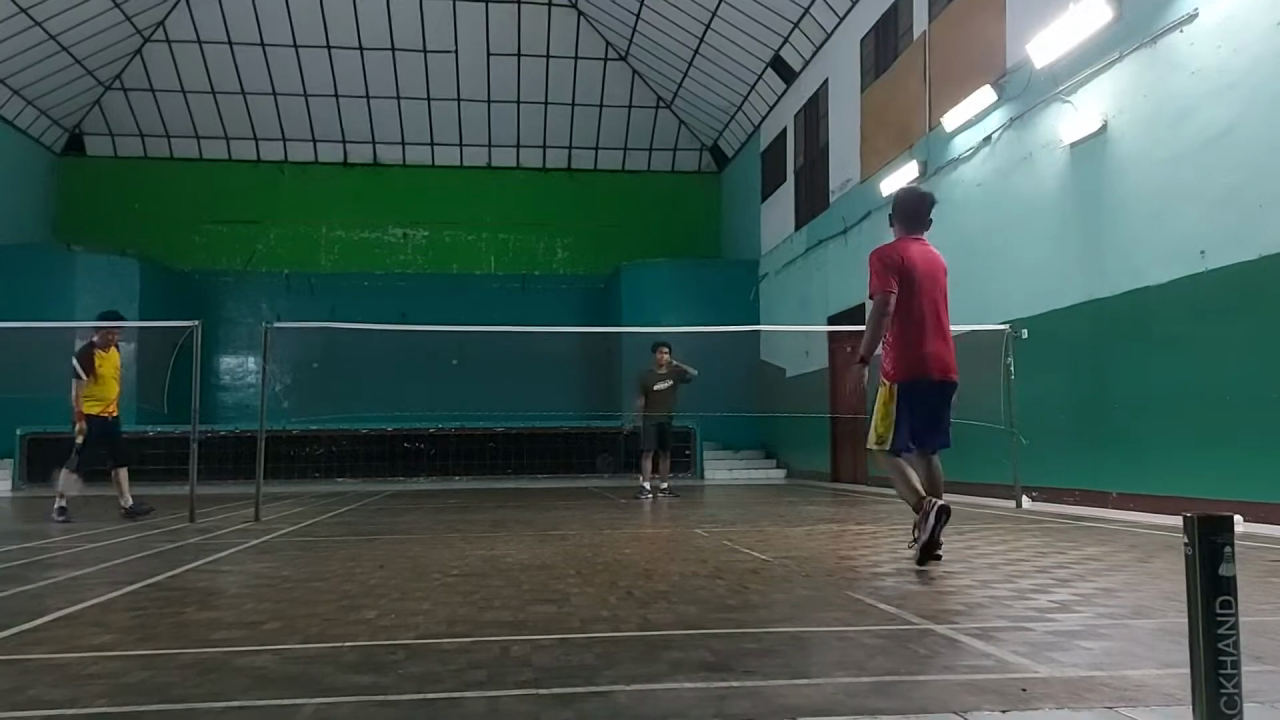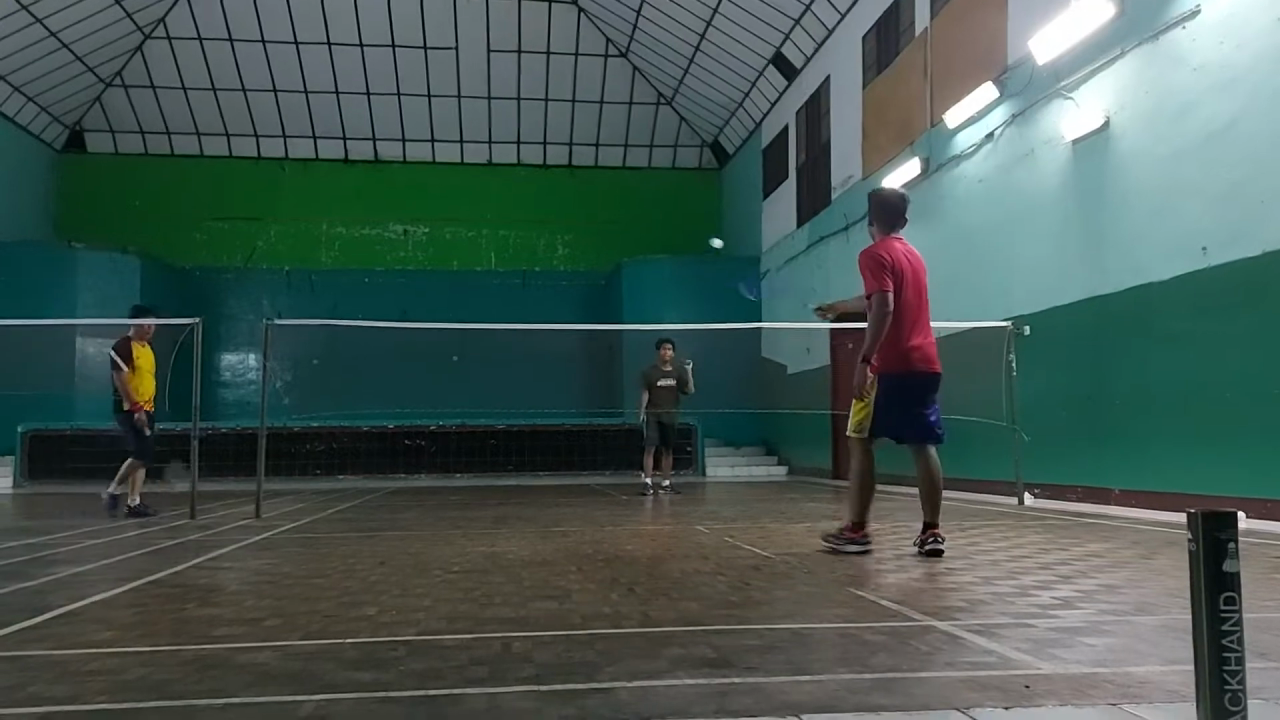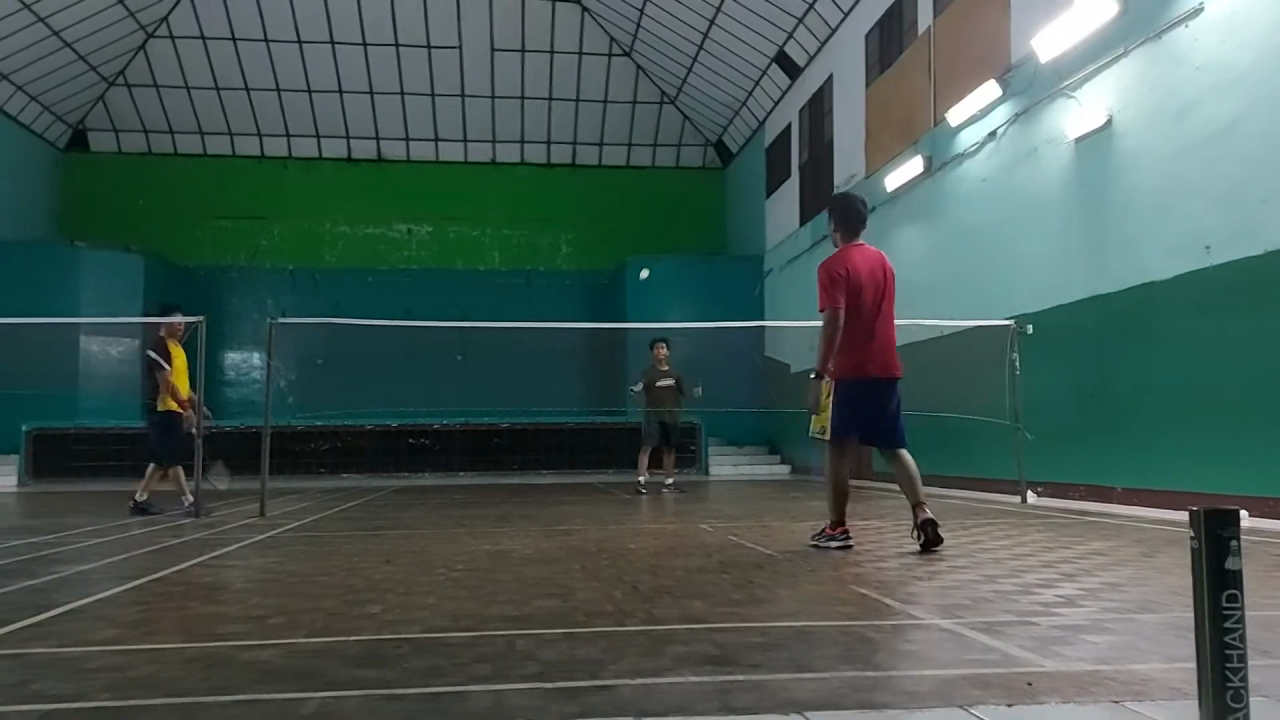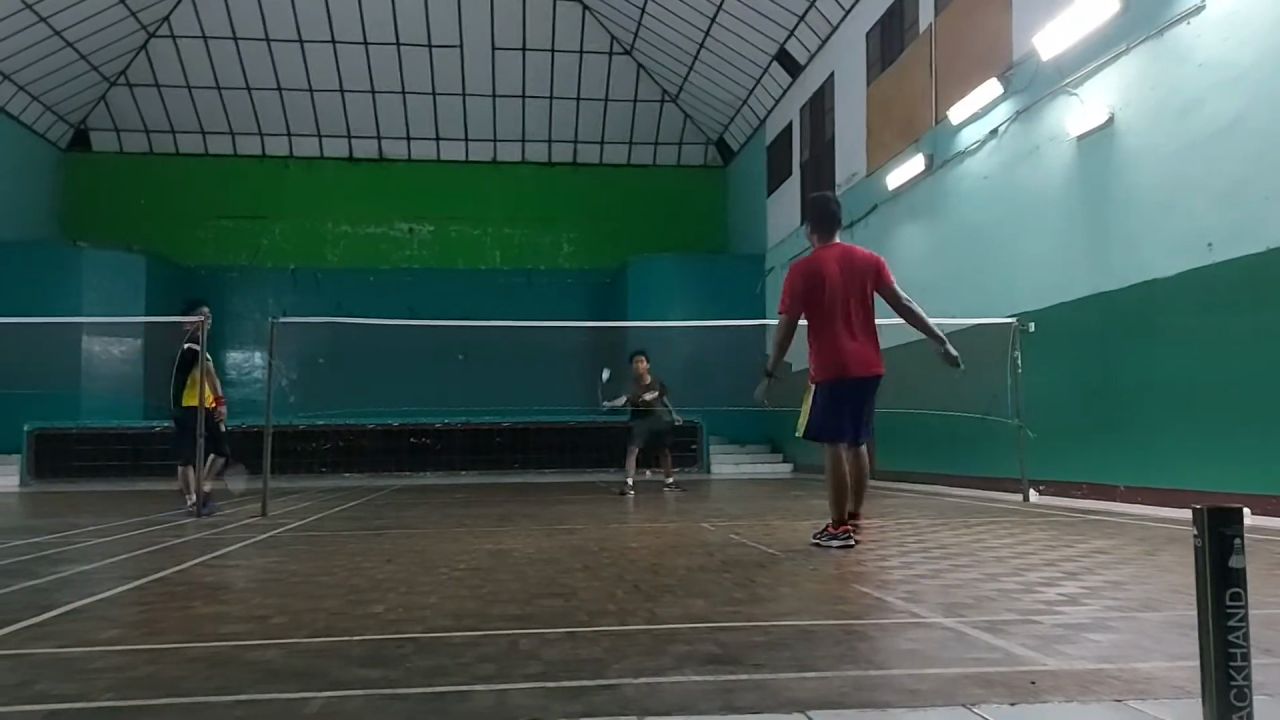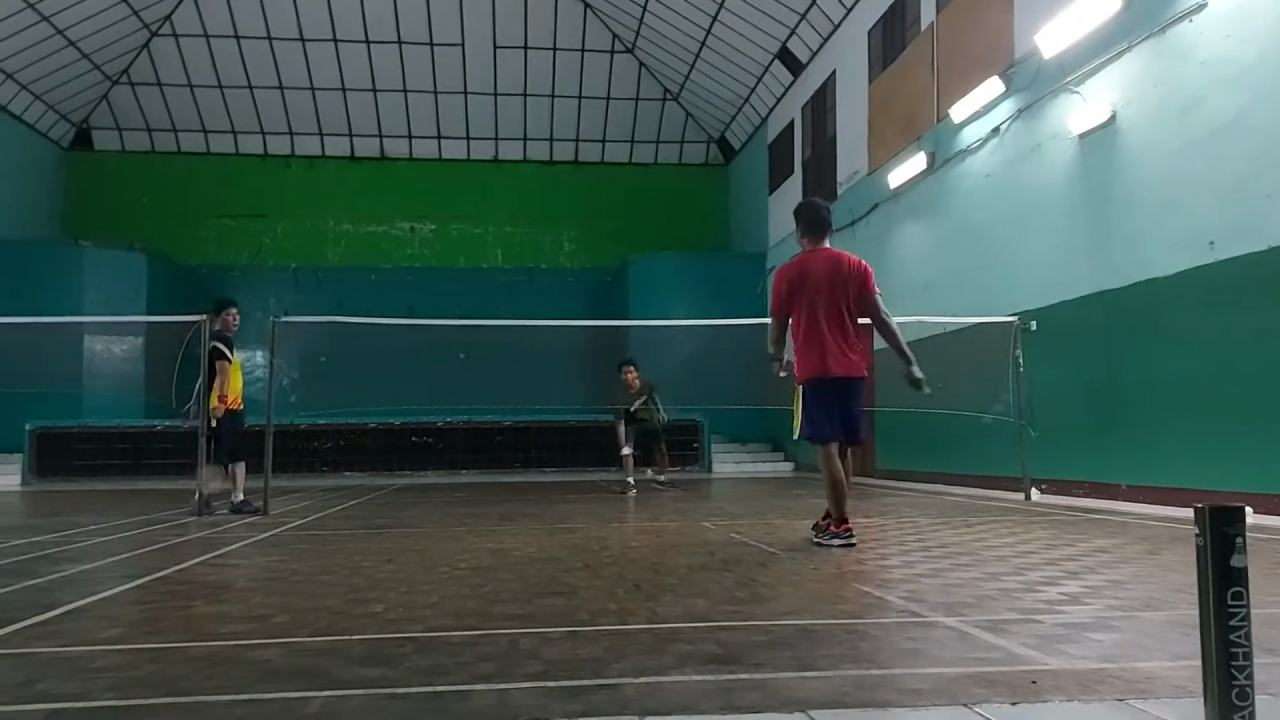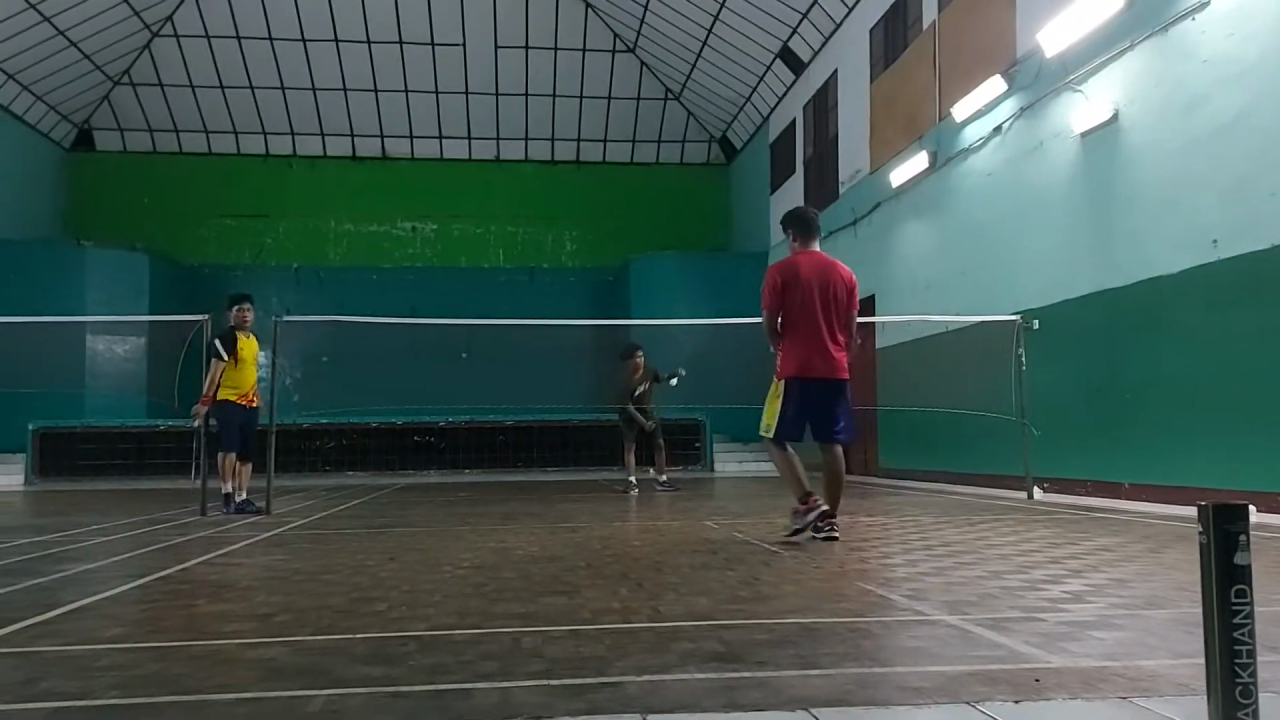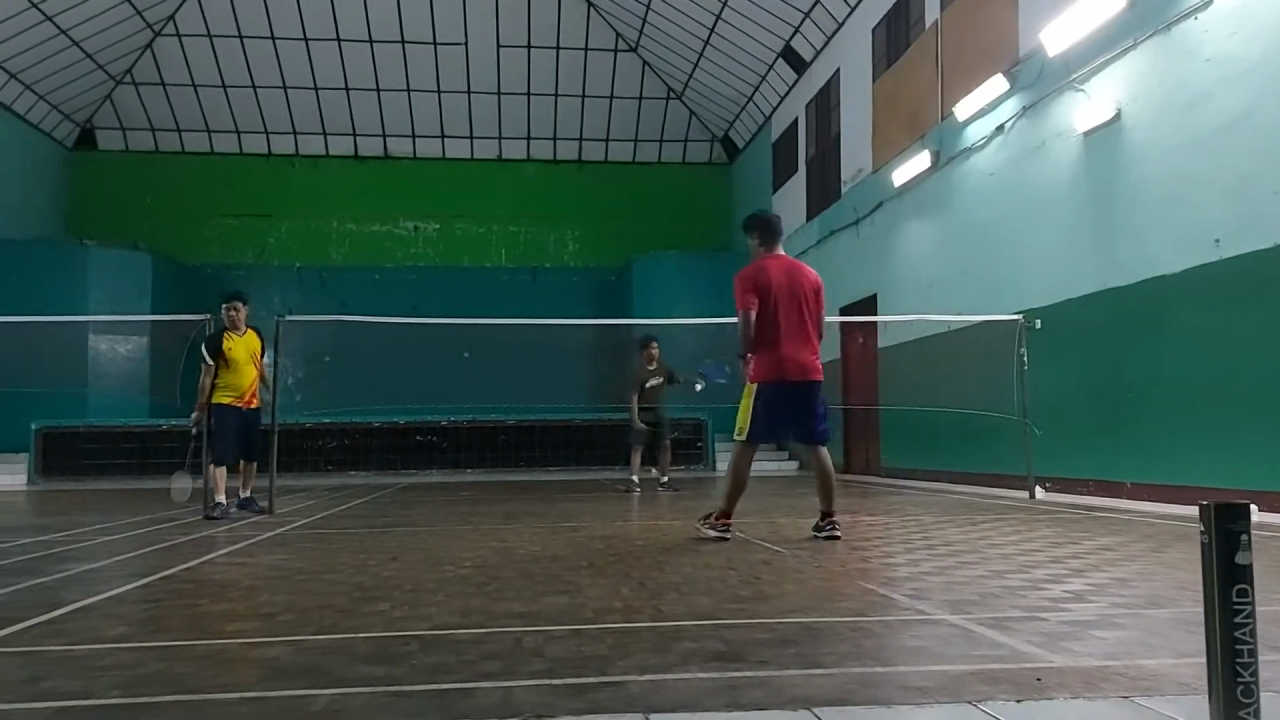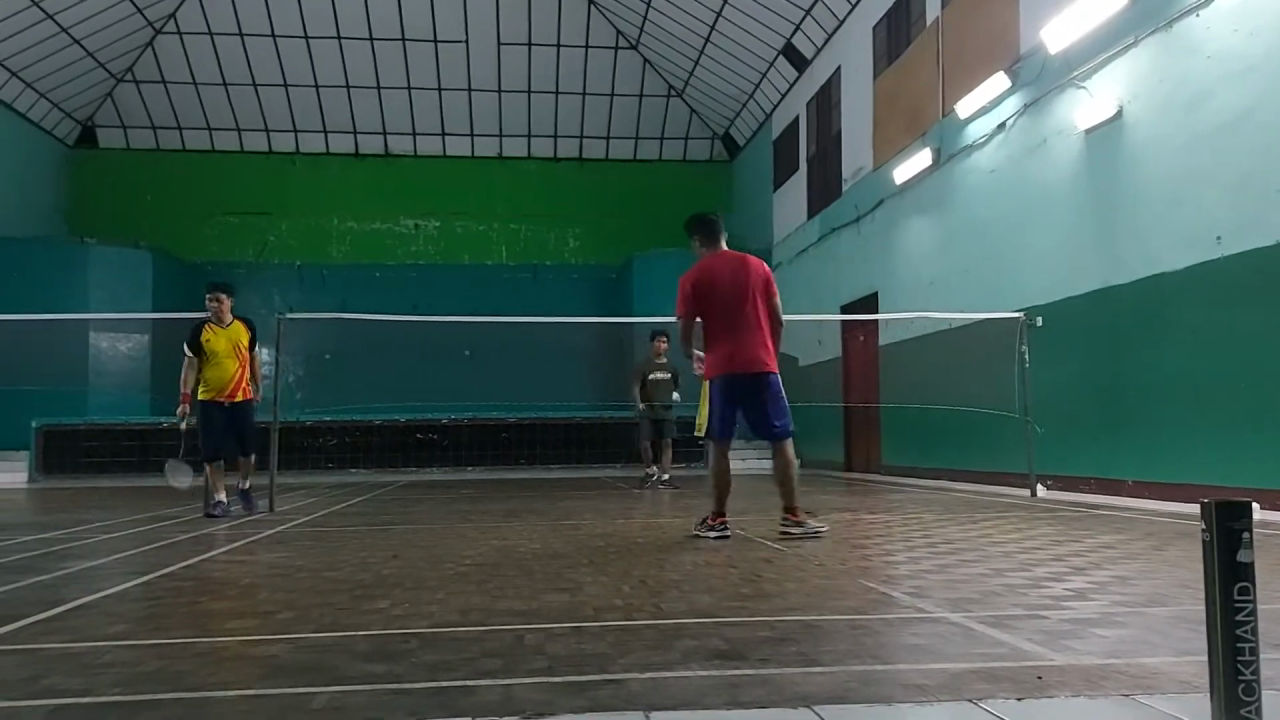
dt=0.3s
person 1, frame 1
left shoulder: (886, 255)
right shoulder: (937, 260)
left elbow: (883, 309)
left wrist: (863, 360)
left hip: (906, 371)
right hip: (943, 370)
left knee: (888, 452)
right knee: (928, 453)
left ankle: (927, 506)
right ankle: (931, 537)
person 1, frame 2
left shoulder: (874, 254)
right shoulder: (913, 255)
left elbow: (883, 309)
left wrist: (864, 361)
right wrist: (839, 307)
left hip: (892, 366)
right hip: (926, 364)
left knee: (860, 441)
right knee: (923, 446)
left ankle: (855, 530)
right ankle: (931, 531)
person 1, frame 3
left shoulder: (833, 266)
right shoulder: (883, 263)
left elbow: (834, 324)
left wrist: (819, 375)
left hip: (848, 372)
right hip: (885, 370)
left knee: (839, 448)
right knee: (893, 446)
left ankle: (836, 528)
right ankle: (922, 514)
person 1, frame 4
left shoulder: (801, 270)
right shoulder: (868, 260)
left elbow: (786, 328)
right elbow: (904, 306)
left wrist: (769, 373)
right wrist: (941, 342)
left hip: (830, 370)
right hip: (869, 367)
left knee: (835, 445)
right knee: (858, 441)
left ankle: (840, 527)
right ankle: (855, 516)
person 1, frame 5
left shoulder: (788, 273)
right shoulder: (857, 267)
left elbow: (777, 329)
right elbow: (882, 320)
left wrist: (778, 358)
right wrist: (910, 362)
left hip: (814, 372)
right hip: (853, 370)
left knee: (826, 447)
right knee: (843, 445)
left ankle: (841, 524)
right ankle: (833, 518)
person 1, frame 6
left shoulder: (780, 271)
right shoulder: (844, 274)
left elbow: (770, 325)
right elbow: (851, 332)
left hip: (796, 371)
right hip: (835, 372)
left knee: (776, 441)
right knee: (832, 445)
left ankle: (809, 502)
right ankle: (828, 520)
person 1, frame 7
left shoulder: (750, 276)
right shoulder: (811, 275)
left elbow: (747, 328)
right elbow: (818, 330)
left wrist: (746, 355)
left hip: (768, 374)
right hip: (809, 373)
left knee: (745, 447)
right knee: (817, 447)
left ankle: (722, 518)
right ankle: (828, 519)
person 1, frame 8
left shoulder: (692, 277)
right shoulder: (758, 267)
left elbow: (685, 332)
right elbow: (777, 321)
left wrist: (691, 354)
left hip: (722, 371)
right hip: (762, 366)
left knee: (719, 445)
right knee: (781, 440)
left ankle: (717, 518)
right ankle: (792, 514)
person 2, frame 1
left shoulder: (114, 350)
right shoulder: (85, 355)
right elbow: (78, 389)
right wrist: (79, 419)
left hip: (110, 415)
right hip: (90, 417)
left knee: (120, 459)
right knee: (76, 463)
left ankle: (127, 504)
right ankle: (60, 505)
person 2, frame 2
left shoulder: (148, 348)
right shoulder: (122, 348)
right elbow: (120, 382)
right wrist: (136, 408)
left hip: (147, 410)
right hip: (130, 410)
left knee: (144, 456)
right knee: (141, 454)
left ankle: (134, 503)
right ankle: (113, 491)
person 2, frame 3
left shoulder: (178, 347)
right shoulder: (159, 348)
right elbow: (167, 382)
left wrist: (195, 404)
right wrist: (186, 407)
left hip: (175, 410)
right hip: (164, 410)
left knee: (162, 459)
right knee: (173, 458)
left ankle: (139, 500)
right ankle: (188, 501)
person 2, frame 4
left shoulder: (196, 340)
right shoulder: (194, 341)
right elbow: (209, 372)
right wrist: (221, 401)
left hip: (204, 406)
right hip: (189, 407)
left knee: (221, 450)
right knee: (188, 456)
left ankle: (203, 489)
right ankle: (192, 501)
person 2, frame 5
left shoulder: (225, 341)
right shoulder: (221, 341)
right elbow: (222, 373)
right wrist: (221, 401)
left hip: (234, 408)
right hip: (221, 408)
left knee: (238, 455)
right knee: (218, 457)
left ankle: (238, 500)
right ankle: (201, 497)
person 2, frame 6
left shoulder: (253, 339)
right shoulder: (226, 338)
right elbow: (215, 371)
left wrist: (259, 398)
right wrist: (205, 401)
left hip: (249, 404)
right hip: (228, 401)
left knee: (247, 454)
right knee: (229, 447)
left ankle: (241, 499)
right ankle: (227, 492)
person 2, frame 7
left shoulder: (256, 336)
right shoulder: (215, 340)
right elbow: (207, 376)
right wrist: (200, 408)
left hip: (252, 406)
right hip: (223, 405)
left knee: (250, 455)
right knee: (220, 456)
left ankle: (245, 497)
right ankle: (220, 502)
person 2, frame 8
left shoulder: (246, 326)
right shoulder: (199, 332)
left elbow: (254, 358)
right elbow: (190, 367)
left wrist: (257, 387)
right wrist: (185, 400)
left hip: (242, 399)
right hip: (210, 401)
left knee: (247, 450)
right knee: (212, 454)
left ankle: (244, 486)
right ankle: (220, 500)
